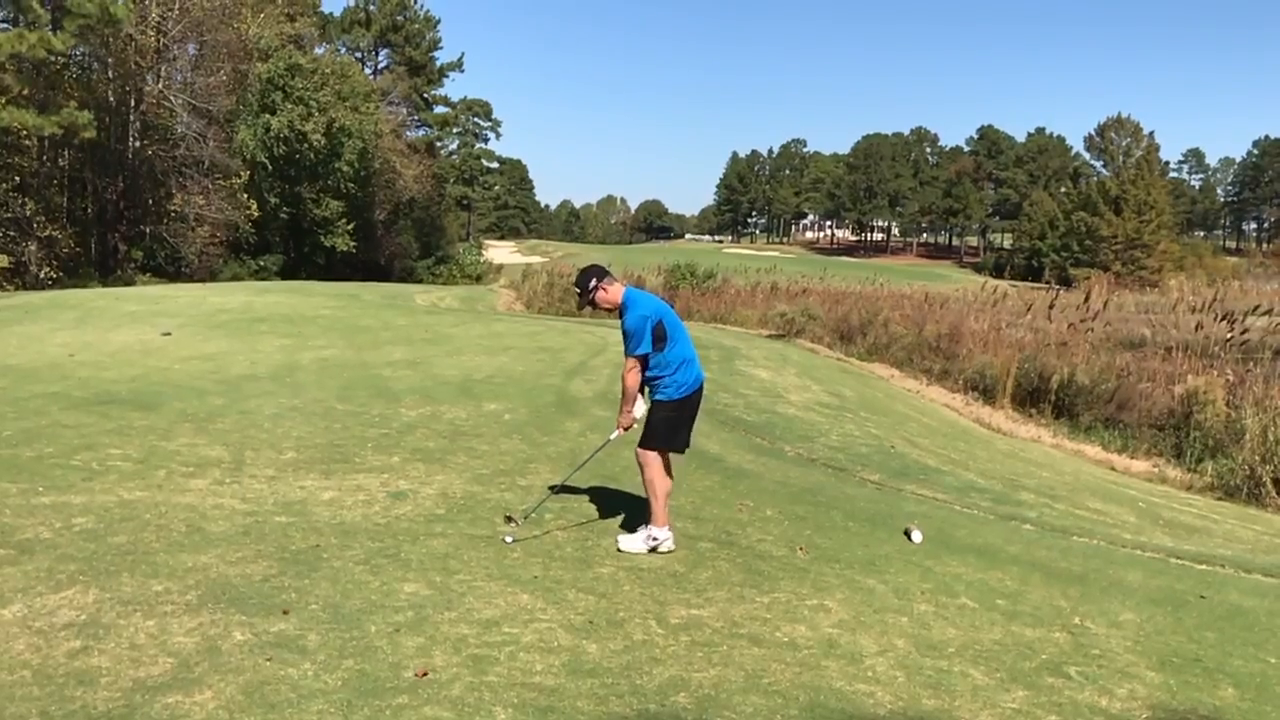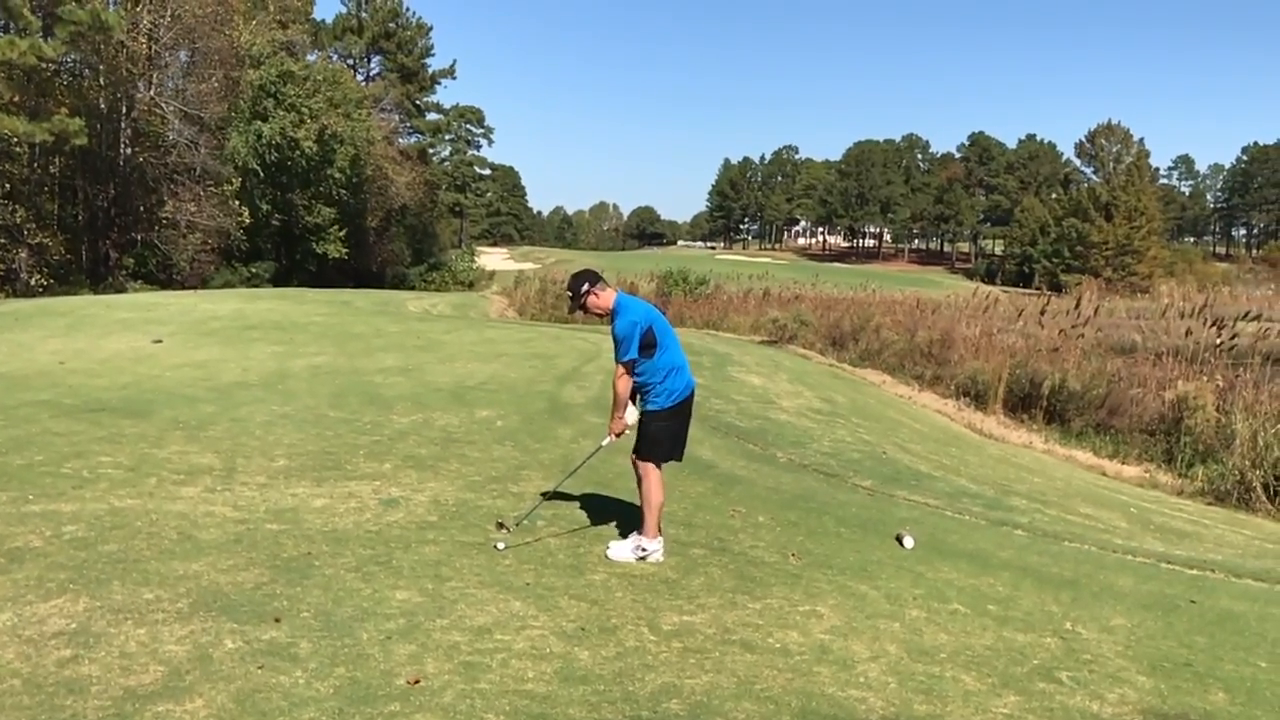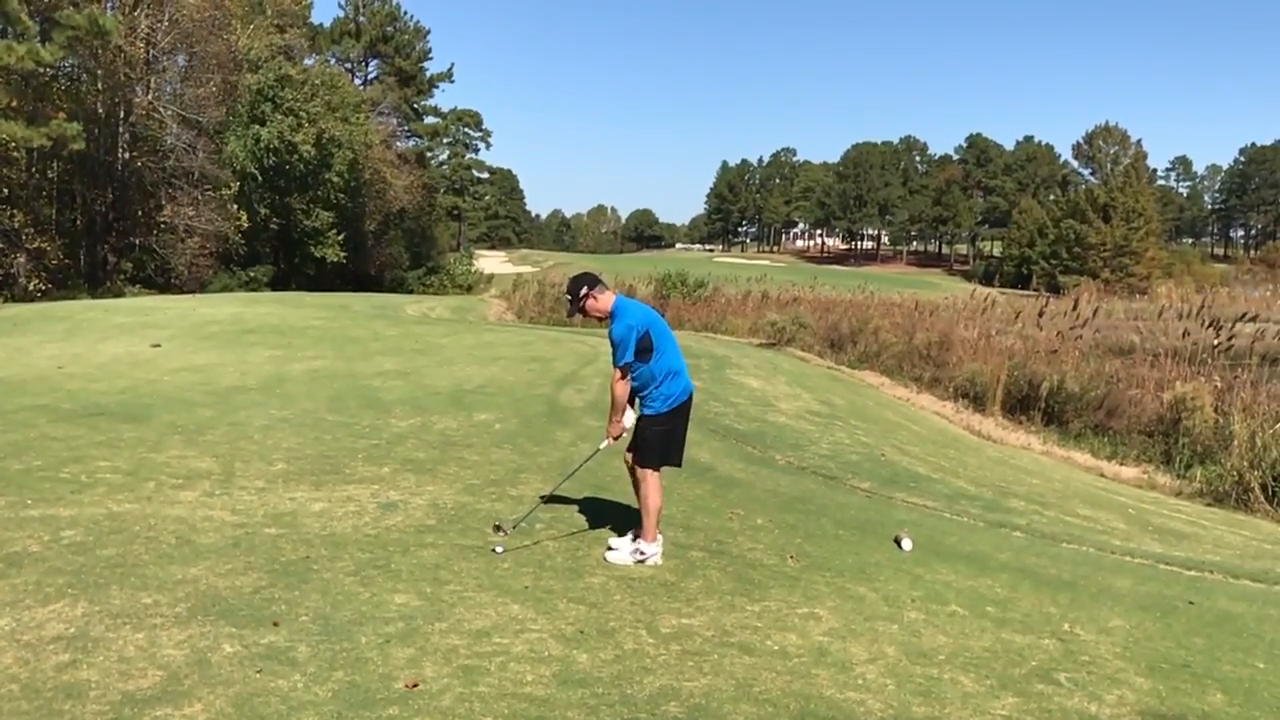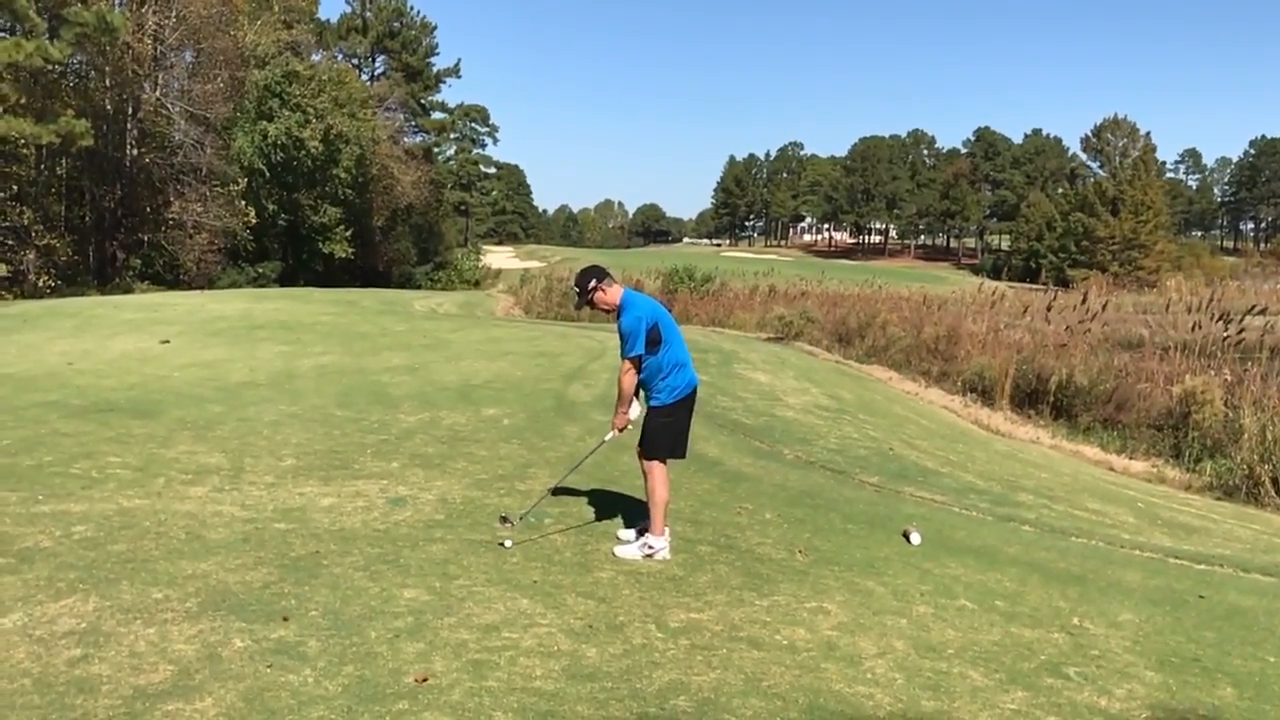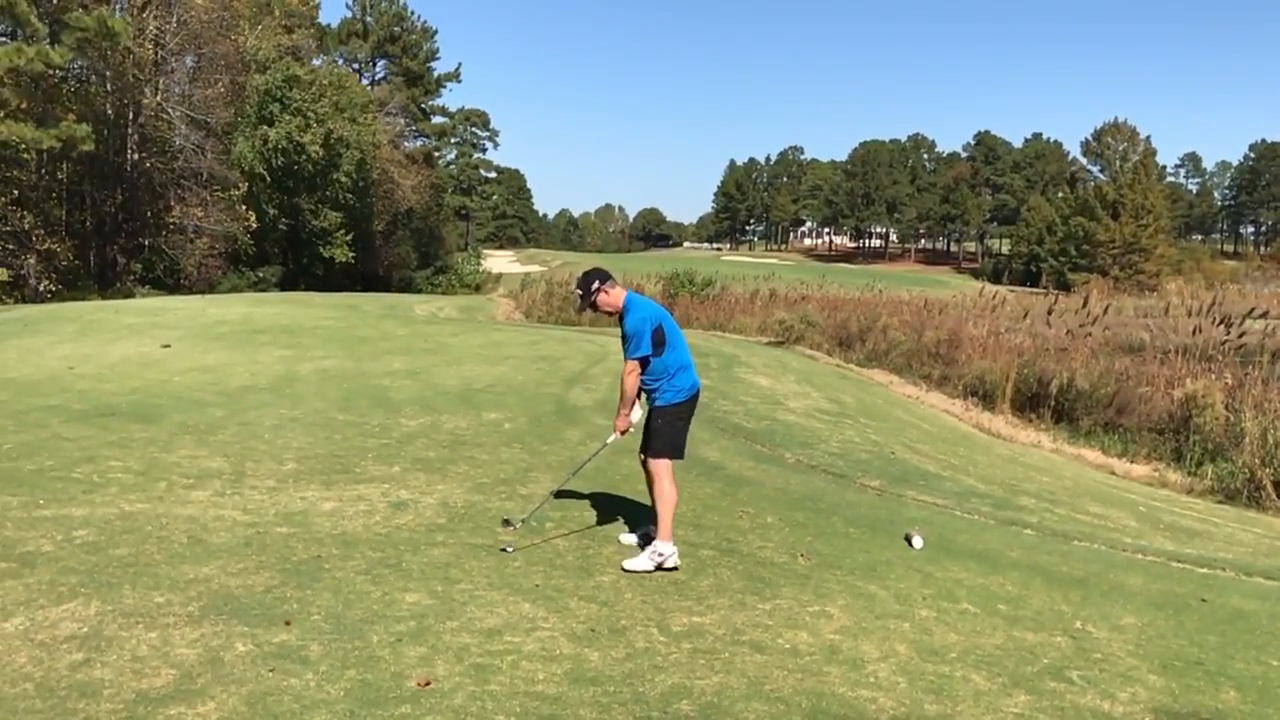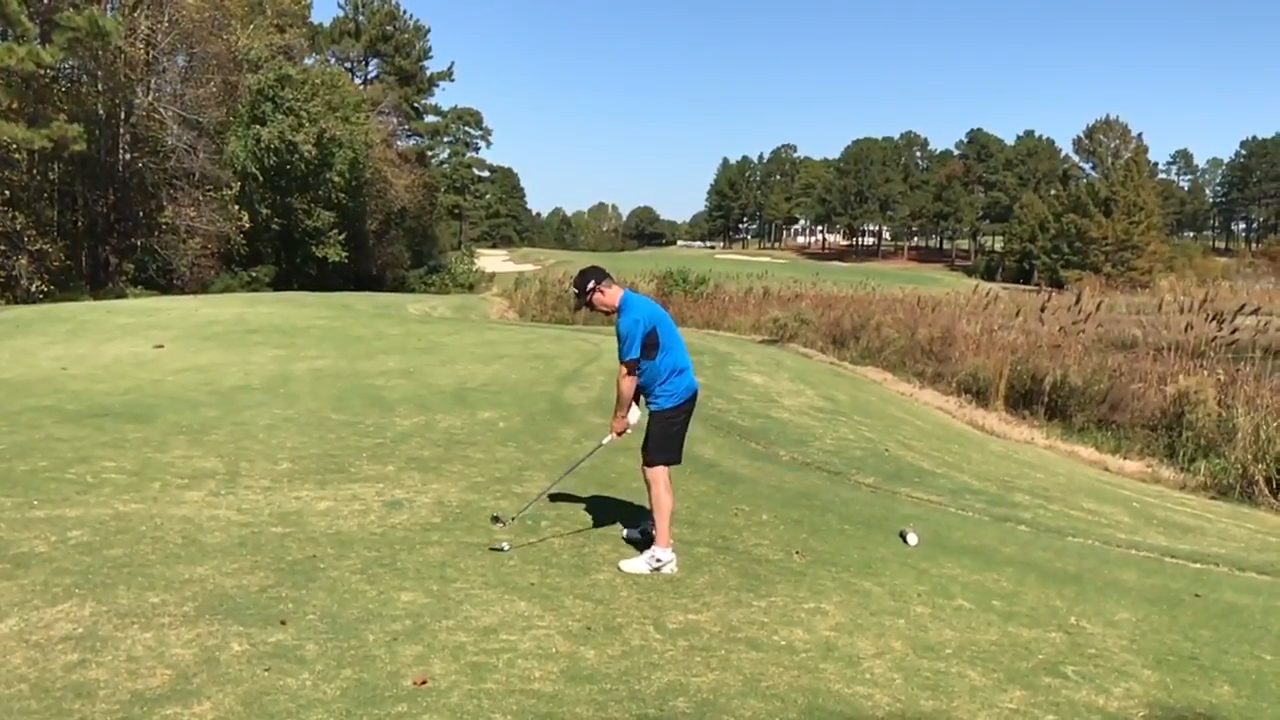
dt=0.5s
person 1, frame 1
left shoulder: (637, 312)
right shoulder: (635, 303)
left elbow: (633, 368)
right elbow: (642, 364)
left wrist: (625, 411)
right wrist: (636, 401)
left hip: (677, 387)
right hip: (674, 385)
left knee: (648, 453)
right knee: (658, 455)
left ankle: (660, 532)
right ankle: (659, 526)
person 1, frame 2
left shoulder: (626, 318)
right shoulder: (627, 308)
left elbow: (623, 375)
right elbow: (633, 371)
left wrist: (617, 417)
right wrist: (627, 408)
left hip: (667, 395)
right hip: (663, 393)
left knee: (648, 465)
right knee: (642, 462)
left ankle: (650, 543)
right ankle: (649, 533)
person 1, frame 3
left shoulder: (623, 323)
right shoulder: (628, 309)
left elbow: (620, 378)
left wrist: (615, 421)
right wrist: (626, 411)
left hip: (665, 399)
right hip: (665, 395)
left knee: (647, 469)
right knee: (634, 459)
left ankle: (648, 547)
right ankle: (648, 533)
person 1, frame 4
left shoulder: (632, 315)
right shoulder: (633, 304)
left elbow: (629, 370)
right elbow: (638, 366)
left wrist: (620, 412)
right wrist: (630, 404)
left hip: (670, 392)
right hip: (669, 389)
left knee: (653, 462)
right knee: (647, 456)
left ankle: (656, 541)
right ankle: (656, 525)
person 1, frame 5
left shoulder: (638, 315)
right shoulder: (632, 310)
left elbow: (632, 371)
right elbow: (640, 368)
left wrist: (623, 414)
right wrist: (630, 408)
left hip: (674, 394)
right hip: (664, 393)
left knee: (660, 465)
right knee: (647, 458)
left ankle: (664, 548)
right ankle: (658, 530)
person 1, frame 6
left shoulder: (630, 317)
right shoulder: (635, 305)
left elbow: (627, 374)
left wrist: (619, 416)
right wrist: (632, 406)
left hip: (670, 397)
right hip: (674, 392)
left knee: (655, 470)
right knee: (651, 460)
left ankle: (661, 553)
right ankle: (658, 526)
